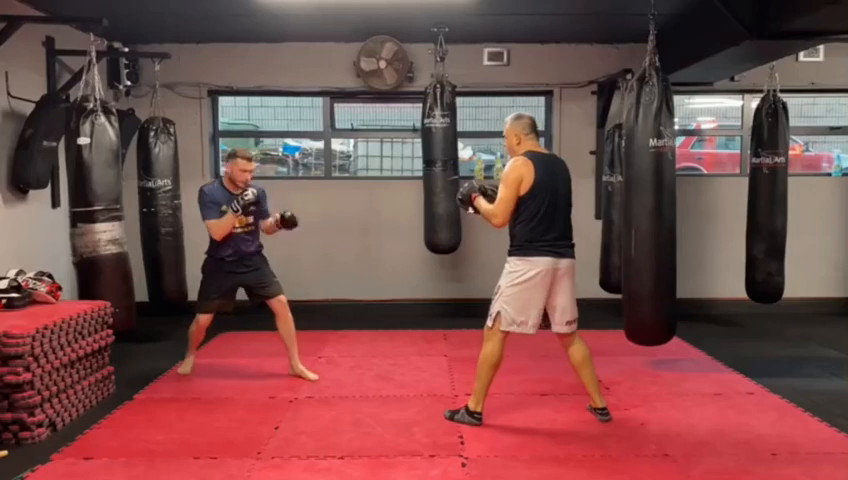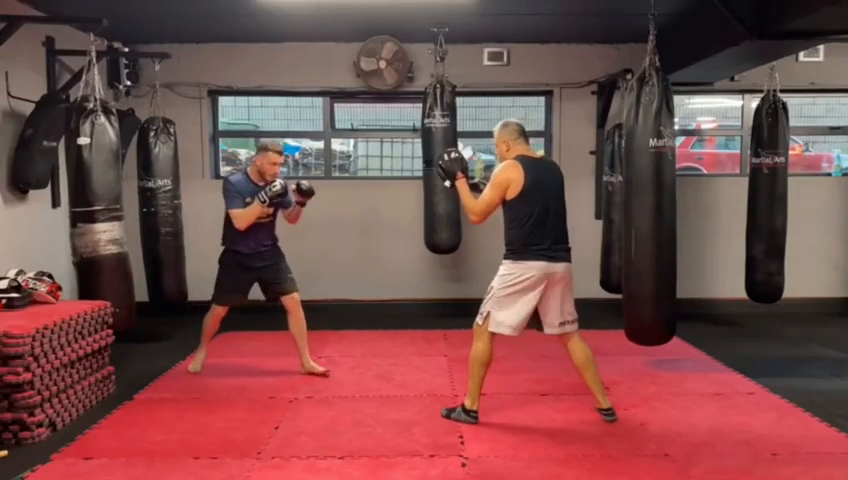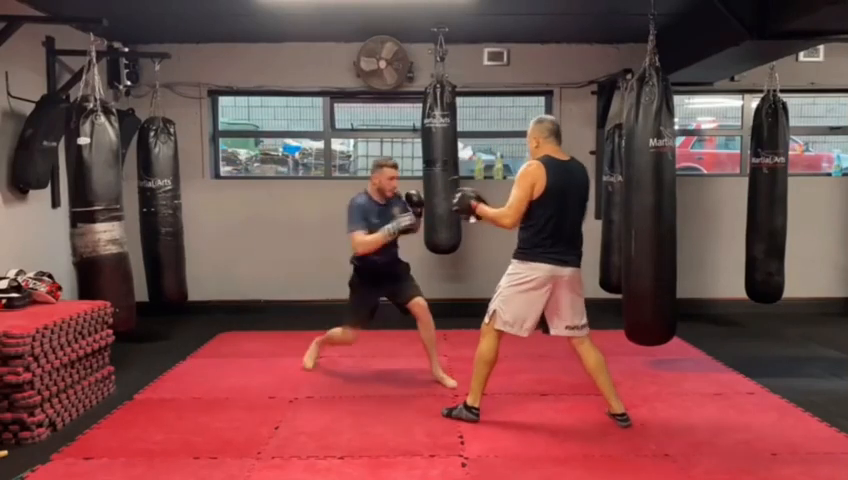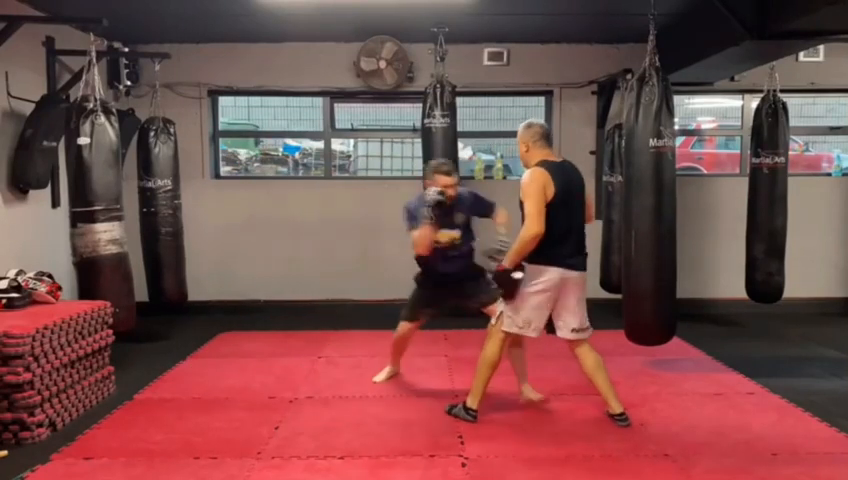
dt=1s
person 1, frame 1
left shoulder: (518, 166)
right shoulder: (560, 165)
left elbow: (499, 218)
left wrist: (475, 198)
right wrist: (494, 198)
left hip: (528, 261)
right hip: (563, 259)
left knee: (495, 331)
right knee: (569, 334)
left ankle: (474, 409)
right ankle: (599, 404)
person 1, frame 2
left shoulder: (508, 170)
right shoulder: (553, 169)
left elbow: (476, 215)
left wrist: (458, 178)
right wrist: (489, 187)
left hip: (523, 265)
right hip: (559, 263)
left knee: (483, 330)
right knee: (570, 335)
left ankle: (470, 407)
right ankle: (605, 405)
person 1, frame 3
left shoulder: (533, 169)
right shoulder: (580, 171)
left elbow: (509, 219)
left wrist: (475, 205)
left hip: (531, 266)
right hip: (568, 268)
left knee: (491, 330)
right knee: (581, 340)
left ankle: (472, 405)
right ankle: (618, 410)
person 1, frame 4
left shoulder: (535, 176)
right shoulder: (573, 172)
left elbow: (534, 230)
right elbow: (587, 214)
left wrist: (507, 263)
left hip: (542, 270)
right hip: (574, 271)
left knee: (498, 333)
right knee: (580, 342)
left ankle: (471, 405)
right ankle: (617, 409)
person 2, frame 1
left shoulder: (256, 191)
right shoulder: (209, 193)
left elbow: (265, 227)
right elbow: (217, 233)
left wrist: (279, 222)
right wrist: (238, 205)
left hip: (253, 261)
right hip: (221, 265)
left knee: (281, 304)
right knee: (203, 319)
left ankle: (296, 364)
right ankle: (190, 356)
person 2, frame 2
left shoulder: (276, 183)
right shoulder: (233, 183)
left elbow: (291, 218)
right elbow: (240, 222)
left wrist: (300, 202)
right wrist: (265, 196)
left hip: (269, 255)
right hip: (237, 257)
left knee: (293, 301)
right knee: (218, 310)
left ankle: (307, 361)
right ankle: (202, 351)
person 2, frame 3
left shoulder: (395, 199)
right shoulder: (359, 205)
left elbow: (412, 229)
right elbow: (361, 246)
left wrist: (416, 213)
right wrist: (392, 228)
left hip: (393, 269)
right hip: (367, 276)
left knee: (421, 308)
right knee: (349, 336)
left ankle: (436, 369)
right ankle: (318, 343)
person 2, frame 4
left shoulder: (466, 198)
right shoulder: (416, 207)
left elbow: (499, 213)
right elbow: (421, 248)
right wrist: (429, 213)
left hip: (468, 275)
right hip: (433, 280)
right knee: (404, 332)
left ankle: (524, 385)
right ankle: (393, 367)
